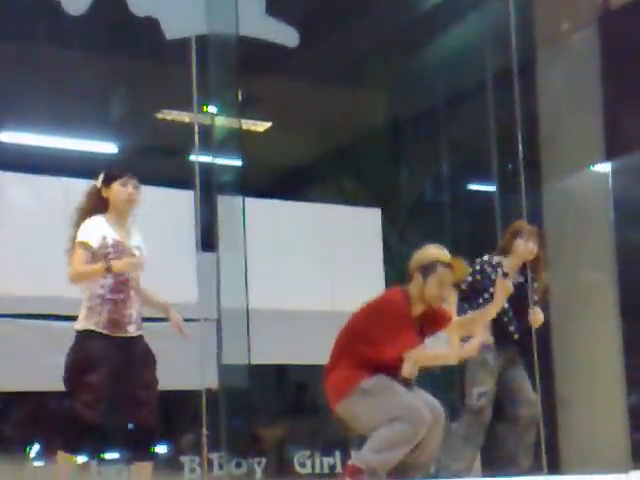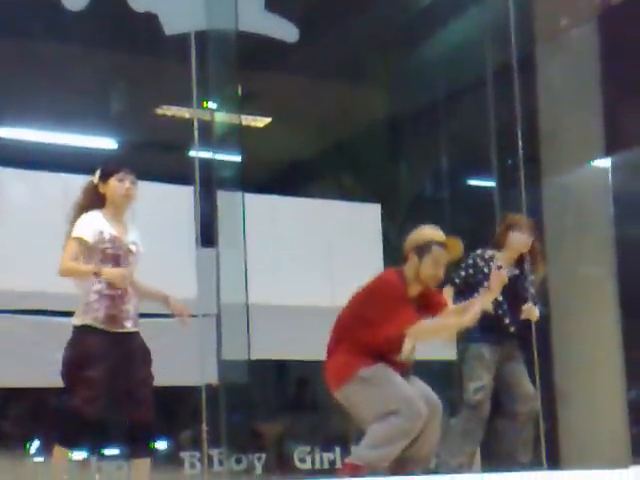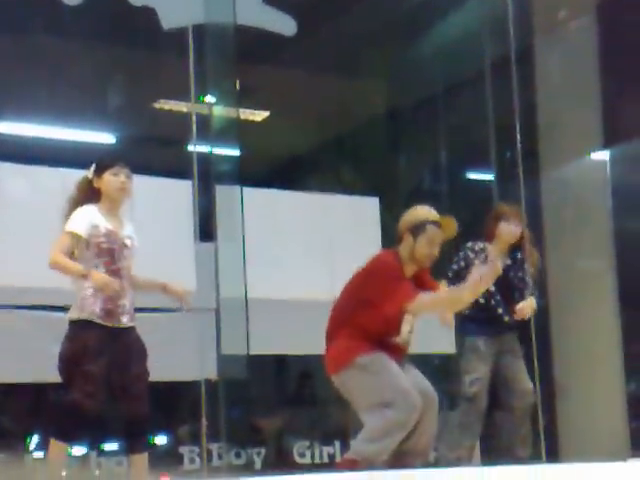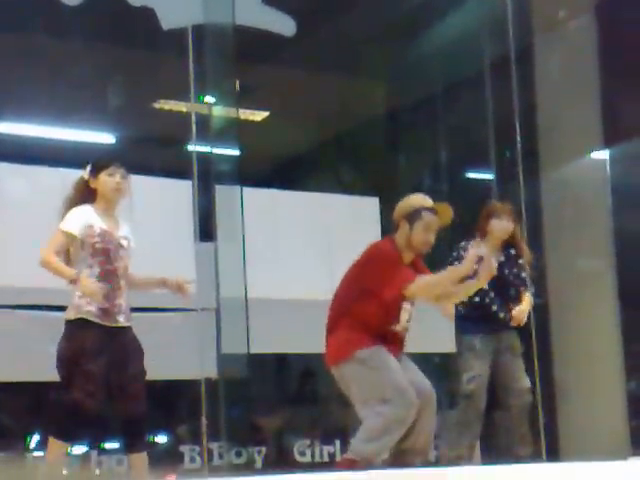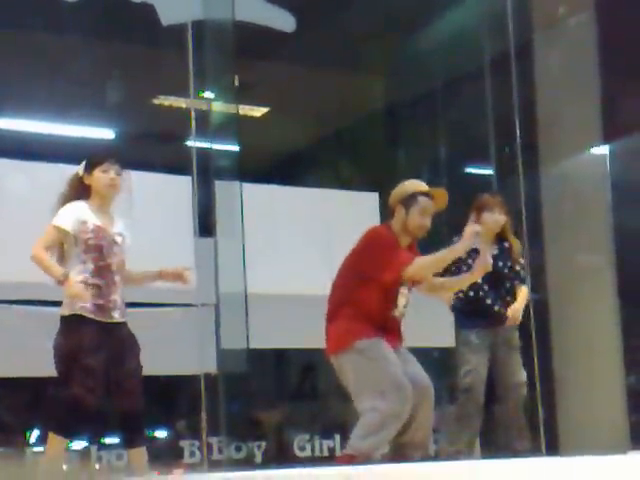
dt=0.1s
person 1, frame 1
left shoulder: (135, 235)
right shoulder: (94, 226)
right elbow: (75, 272)
left wrist: (166, 310)
right wrist: (112, 267)
left hip: (132, 336)
right hip: (96, 333)
left knee: (143, 415)
right knee: (85, 412)
person 1, frame 2
left shoulder: (132, 232)
right shoulder: (91, 221)
right elbow: (65, 266)
left wrist: (166, 299)
right wrist: (100, 271)
left hip: (128, 332)
right hip: (93, 329)
left knee: (140, 411)
right knee: (83, 408)
person 1, frame 3
left shoulder: (127, 227)
right shoulder: (86, 215)
right elbow: (56, 257)
left wrist: (163, 286)
right wrist: (89, 274)
left hip: (124, 326)
right hip: (89, 323)
left knee: (136, 405)
right knee: (80, 401)
person 1, frame 4
left shoulder: (124, 228)
right shoulder: (81, 215)
right elbow: (47, 257)
left wrist: (163, 282)
right wrist: (78, 278)
left hip: (120, 325)
right hip: (86, 322)
left knee: (133, 405)
right knee: (79, 401)
person 1, frame 5
left shoulder: (118, 224)
right shoulder: (76, 211)
right elbow: (39, 250)
left wrist: (161, 275)
right wrist: (66, 279)
left hip: (116, 322)
right hip: (81, 319)
left knee: (131, 399)
right knee: (79, 397)
left ankle: (142, 475)
right ankle: (49, 473)
person 2, frame 1
left shoulder: (425, 307)
right shoulder: (392, 304)
left elbow: (458, 326)
right elbow: (416, 354)
left wrist: (496, 303)
right wrist: (464, 350)
left hip: (383, 378)
right hip: (352, 380)
left knee: (433, 415)
right knee: (413, 418)
person 2, frame 2
left shoulder: (422, 290)
right shoulder: (389, 285)
left elbow: (452, 314)
right elbow: (416, 330)
left wrist: (490, 293)
right wrist: (465, 320)
left hip: (382, 366)
right hip: (350, 367)
left knee: (430, 407)
right knee: (409, 411)
left ankle: (405, 474)
right ankle: (355, 470)
person 2, frame 3
left shoulder: (416, 273)
right shoulder: (384, 266)
left elbow: (447, 303)
right elbow: (417, 306)
left wrist: (483, 283)
right wrist: (465, 289)
left hip: (385, 352)
right hip: (353, 351)
left knee: (426, 400)
right knee: (403, 404)
left ankle: (406, 470)
right ankle: (353, 467)
person 2, frame 4
left shoulder: (412, 262)
right shoulder: (381, 253)
left elbow: (440, 296)
right elbow: (416, 290)
left wrist: (478, 281)
right wrist: (462, 268)
left hip: (384, 346)
right hip: (352, 345)
left knee: (424, 396)
right knee: (399, 401)
left ankle: (406, 469)
right ankle: (352, 466)
person 2, frame 5
left shoulder: (407, 249)
right shoulder: (378, 238)
left elbow: (430, 285)
right elbow: (416, 271)
left wrist: (470, 277)
right wrist: (460, 248)
left hip: (384, 336)
right hip: (355, 335)
left knee: (421, 391)
right knee: (393, 398)
right ankle: (351, 466)
person 3, frame 1
left shoulder: (529, 279)
right shoulder: (488, 264)
left elbow: (530, 317)
right elbow: (456, 292)
left wrist: (536, 317)
left hip: (510, 350)
right hip: (483, 347)
left knee: (528, 407)
right knee: (478, 408)
left ankle: (515, 469)
right ankle: (453, 472)
person 3, frame 2
left shoulder: (525, 271)
right shoulder: (481, 258)
left elbow: (528, 308)
right elbow: (451, 287)
left wrist: (531, 312)
left hip: (509, 344)
right hip: (480, 340)
left knee: (526, 402)
right knee: (476, 403)
left ankle: (515, 465)
right ankle: (452, 467)
person 3, frame 3
left shoulder: (521, 260)
right shoulder: (473, 251)
left elbow: (529, 295)
right elbow: (447, 282)
left wrist: (527, 306)
left hip: (507, 336)
right hip: (476, 334)
left knee: (523, 395)
right knee: (474, 396)
left ankle: (520, 458)
right ankle: (454, 460)
person 3, frame 4
left shoulder: (515, 256)
right shoulder: (466, 249)
left elbow: (526, 291)
left wrist: (524, 307)
left hip: (506, 334)
right hip: (474, 333)
left knee: (520, 394)
right knee: (473, 394)
left ankle: (521, 457)
right ankle: (455, 459)
person 3, frame 5
left shoulder: (511, 248)
left elbow: (522, 283)
right elbow: (440, 279)
left wrist: (519, 304)
left hip: (504, 327)
right hip: (471, 328)
left knee: (515, 388)
right knee: (472, 389)
left ankle: (519, 450)
right ankle: (457, 453)
